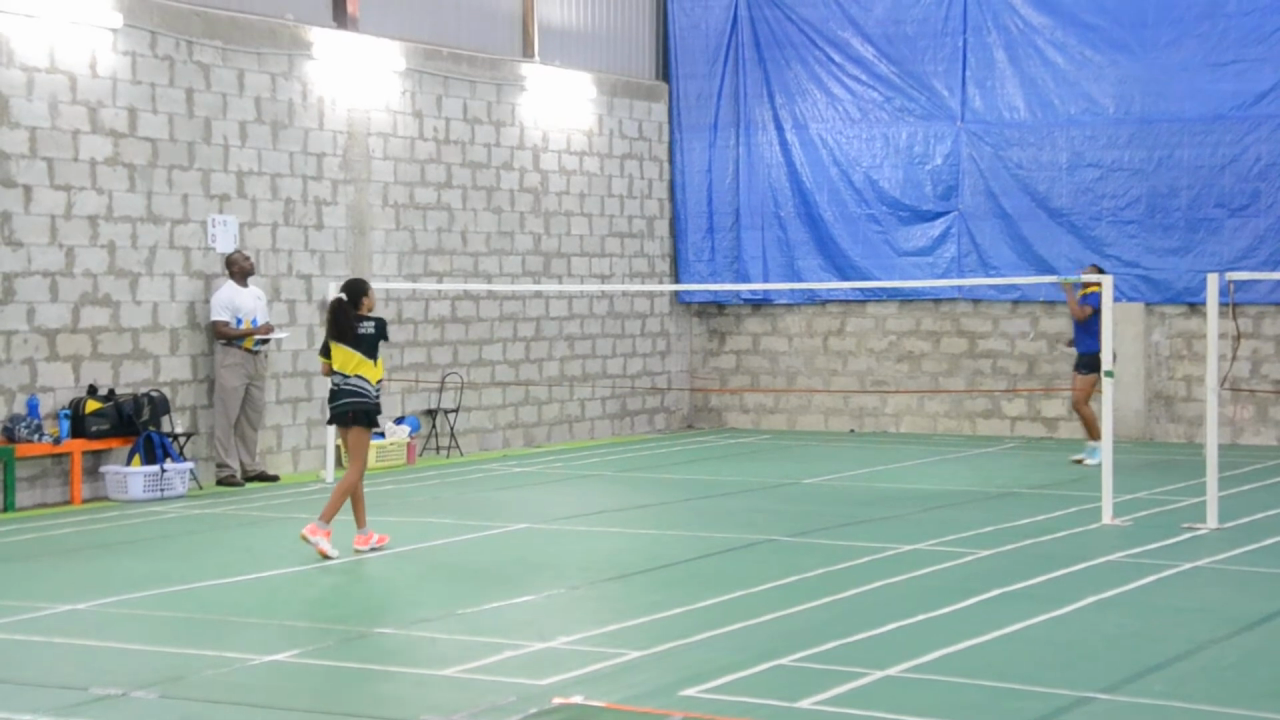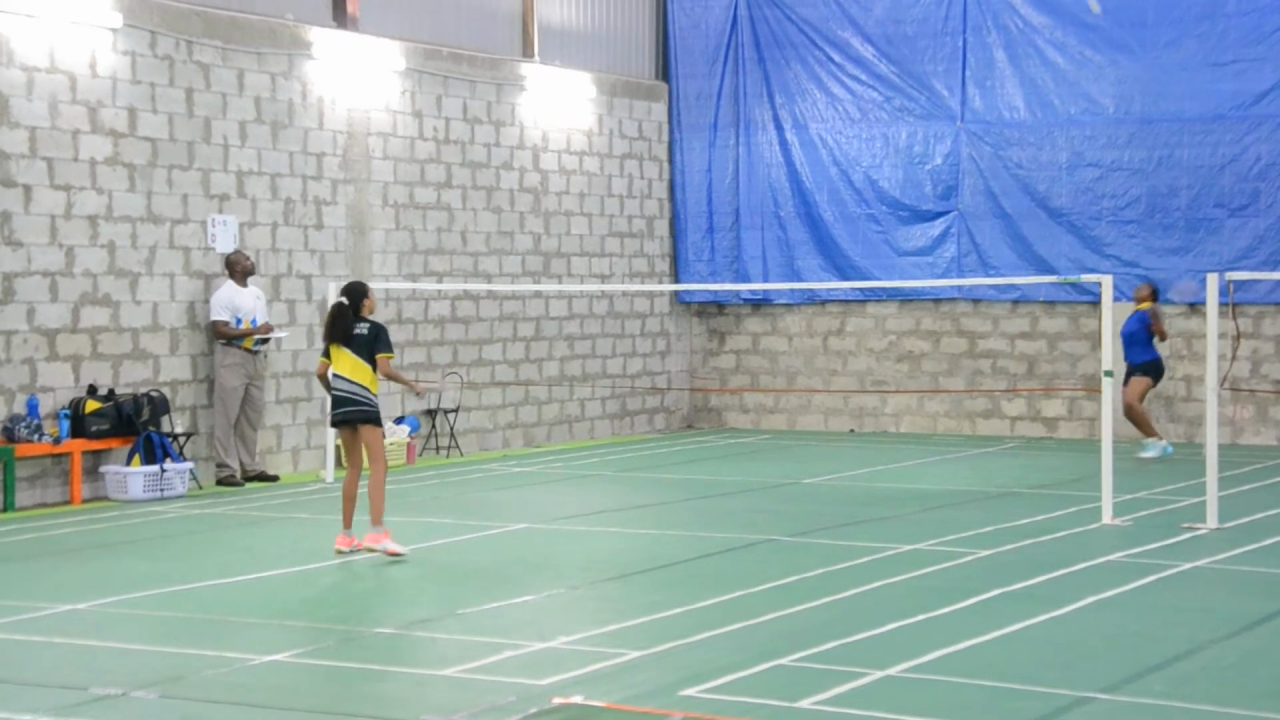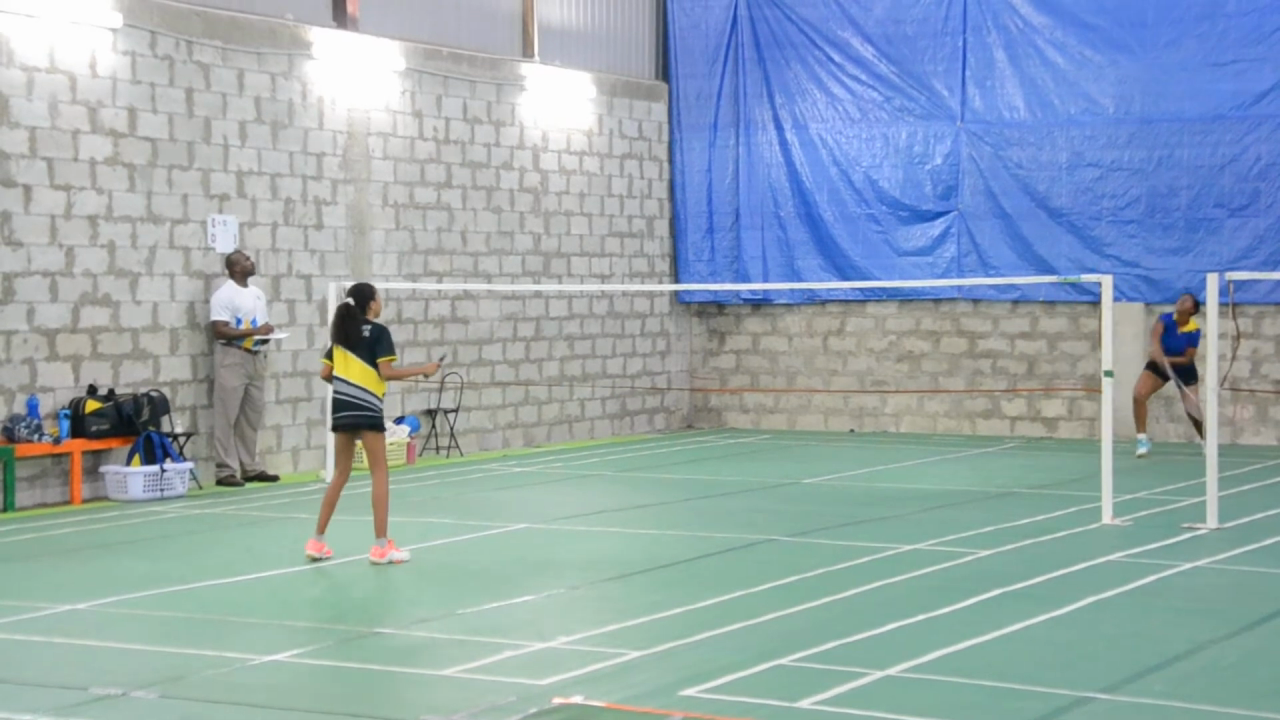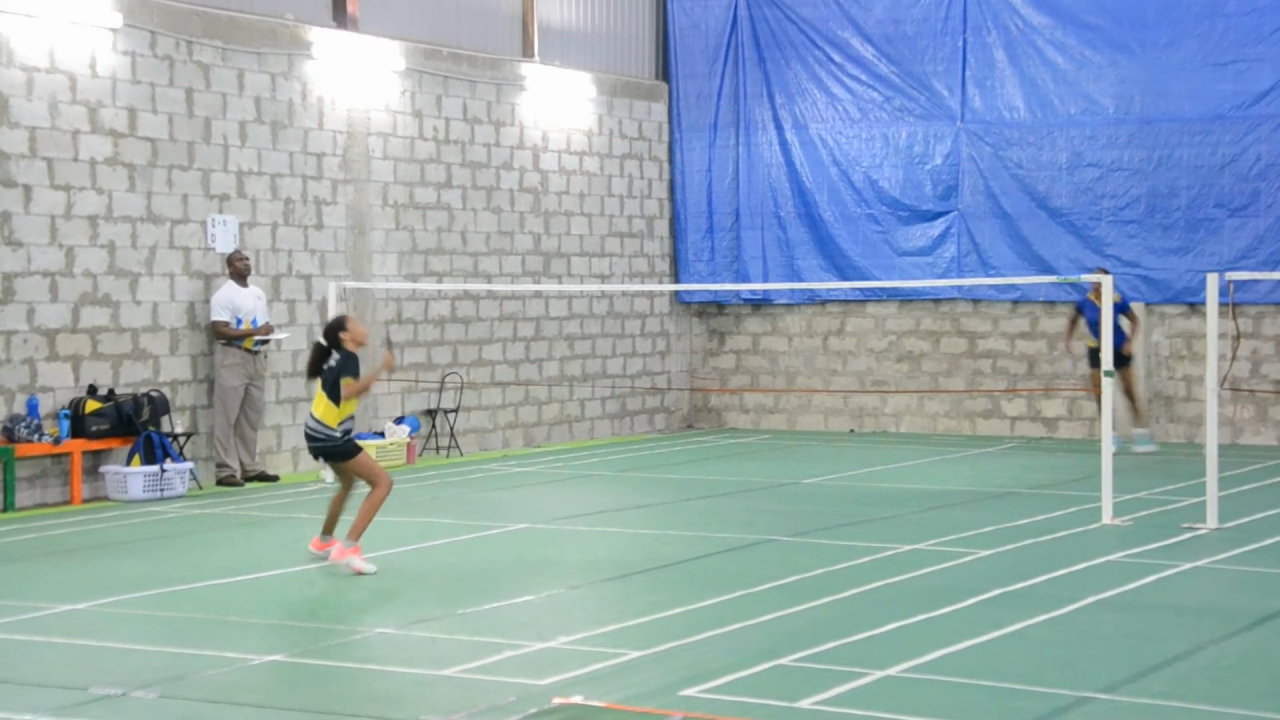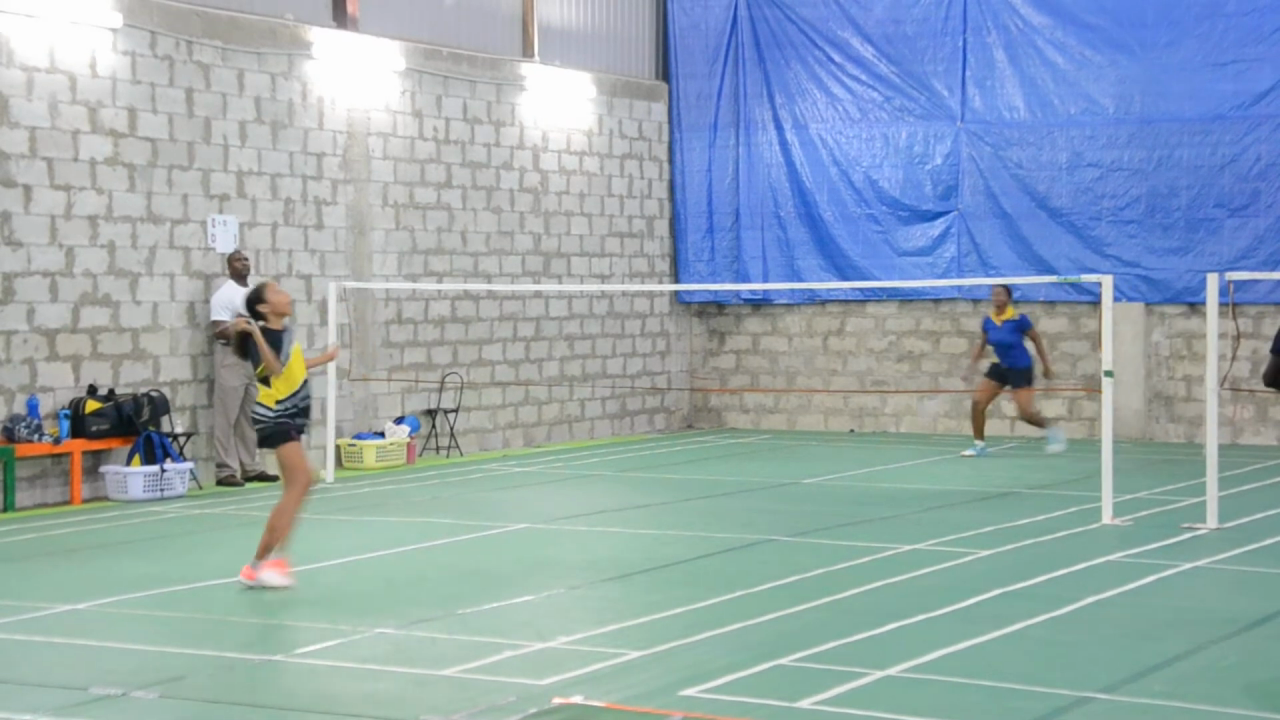
dt=0.5s
person 1, frame 1
left shoulder: (336, 329)
right shoulder: (377, 325)
left elbow: (325, 369)
left hip: (339, 400)
right hip: (361, 401)
left knee: (355, 467)
right knee: (356, 469)
left ankle: (363, 533)
right ankle: (319, 527)
person 1, frame 2
left shoulder: (338, 331)
right shoulder: (376, 329)
left elbow: (321, 371)
right elbow: (385, 369)
right wrist: (412, 385)
left hip: (341, 403)
right hip: (363, 403)
left knee: (353, 467)
right knee: (378, 466)
left ankle: (346, 536)
right ankle: (377, 533)
person 1, frame 3
left shoulder: (343, 332)
right shoulder: (379, 332)
left elbow: (324, 374)
right elbow: (386, 373)
right wrist: (422, 370)
left hip: (341, 407)
right hip: (366, 408)
left knee: (342, 471)
right knee: (379, 473)
left ankle: (317, 541)
right ankle: (382, 546)
person 1, frame 4
left shoulder: (336, 358)
right shoulder: (348, 358)
right elbow: (349, 392)
left wrist: (378, 372)
right wrist: (380, 369)
left hip: (321, 434)
right hip: (331, 438)
left knee: (347, 482)
right knee: (382, 482)
left ankle: (323, 541)
right ankle: (348, 548)
person 1, frame 5
left shoulder: (283, 336)
right shoulder: (263, 340)
right elbow: (274, 372)
left wrist: (327, 357)
right wrist: (255, 334)
left hip: (290, 422)
right hip: (275, 422)
left knee: (294, 490)
right knee: (304, 479)
left ankle: (257, 566)
right ankle: (275, 559)
person 2, frame 1
left shoulder: (258, 293)
right shoulder: (224, 295)
right elbow: (220, 331)
left wrist: (268, 333)
right wrist: (253, 331)
left hip: (257, 357)
right hip: (233, 358)
left knee: (253, 416)
right knee: (228, 417)
left ankle: (251, 467)
right ankle: (226, 471)
person 2, frame 2
left shoulder: (257, 293)
right shoulder: (224, 295)
right elbow: (219, 331)
left wrist: (267, 332)
right wrist: (253, 331)
left hip: (256, 357)
right hip: (232, 358)
left knee: (252, 415)
right knee: (228, 416)
left ankle: (251, 467)
right ankle: (225, 471)
person 2, frame 3
left shoulder: (258, 293)
right shoulder: (224, 295)
right elbow: (219, 331)
left wrist: (266, 333)
right wrist: (253, 331)
left hip: (256, 357)
right hip: (232, 358)
left knee: (252, 415)
right knee: (227, 416)
left ankle: (251, 467)
right ankle: (225, 471)
person 2, frame 4
left shoulder: (258, 293)
right shoulder: (224, 295)
right elbow: (219, 331)
left wrist: (267, 332)
right wrist: (253, 332)
left hip: (256, 357)
right hip: (232, 358)
left knee: (252, 416)
right knee: (227, 417)
left ankle: (250, 467)
right ankle: (225, 471)
person 2, frame 5
right shoulder: (225, 295)
right elbow: (220, 330)
right hip: (232, 358)
left knee: (253, 417)
right knee: (228, 417)
left ankle: (252, 467)
right ankle: (226, 471)
person 3, frame 1
left shoulder: (1094, 296)
right shoulder: (1084, 296)
left elbow: (1079, 316)
left wrist: (1069, 292)
right wrist: (1075, 338)
left hip: (1094, 356)
right hip: (1086, 355)
left knee: (1080, 403)
right knee: (1078, 402)
left ankle: (1097, 448)
right ankle: (1091, 446)
person 3, frame 2
left shoulder: (1147, 312)
right shoulder: (1136, 313)
left elbow: (1162, 336)
left wrist: (1156, 318)
left hip: (1148, 366)
right hip: (1134, 366)
left knee: (1131, 401)
right knee: (1130, 410)
left ankle: (1153, 442)
right ankle: (1162, 445)
person 3, frame 3
left shoulder: (1194, 331)
right shoulder: (1166, 318)
left elbow: (1188, 359)
right elbow: (1155, 333)
left wrist: (1166, 359)
right wrist: (1158, 354)
left hip: (1183, 368)
right hip: (1160, 364)
left knee: (1192, 411)
right knee: (1138, 396)
right ankle: (1143, 441)
person 3, frame 4
left shoulder: (1117, 301)
right shoulder: (1084, 302)
left elbow: (1134, 321)
right elbow: (1073, 320)
left wrist: (1130, 342)
right wrist: (1068, 341)
left hip: (1119, 350)
right hip: (1097, 351)
left knee: (1129, 392)
right knee: (1100, 396)
left ankle: (1141, 433)
person 3, frame 5
left shoulder: (1019, 319)
right shoulder: (988, 321)
left elbow: (1037, 340)
right elbow: (982, 344)
left wrist: (1047, 365)
right wrist: (971, 366)
left hip: (1020, 369)
right hip: (1000, 367)
left knee: (1026, 414)
right knee: (977, 402)
left ankle: (1052, 431)
right ankle: (979, 445)
